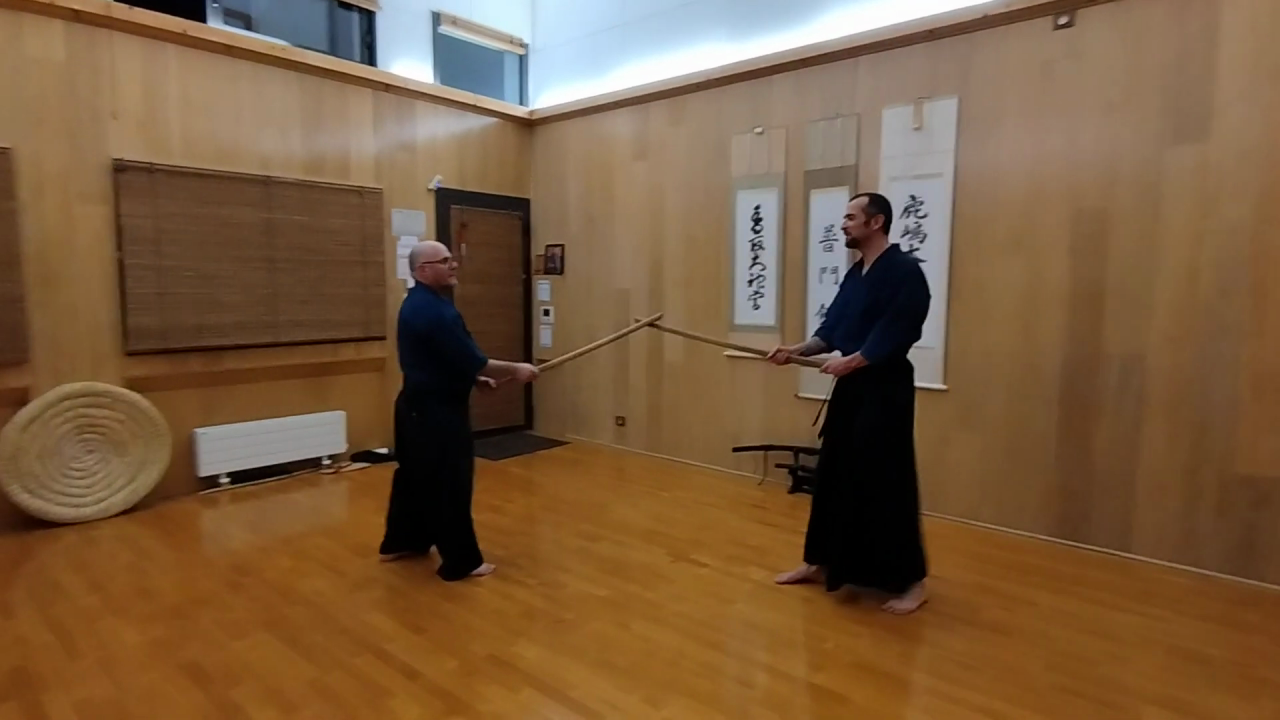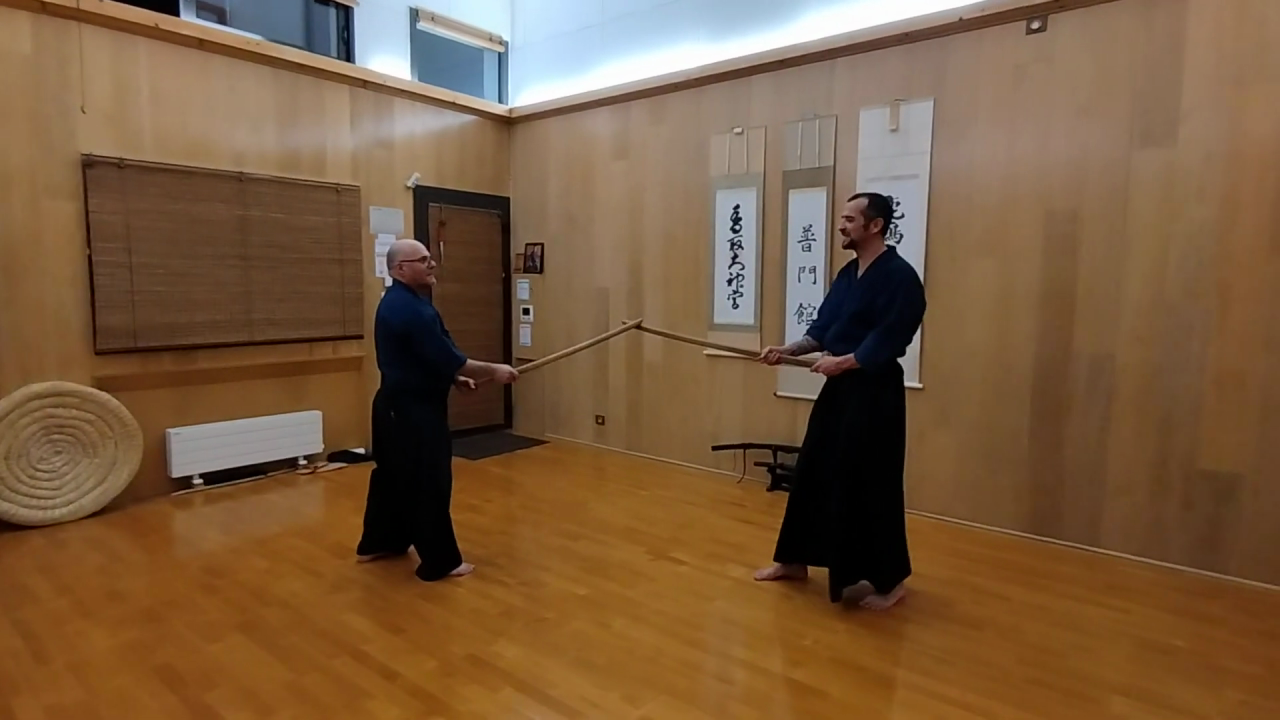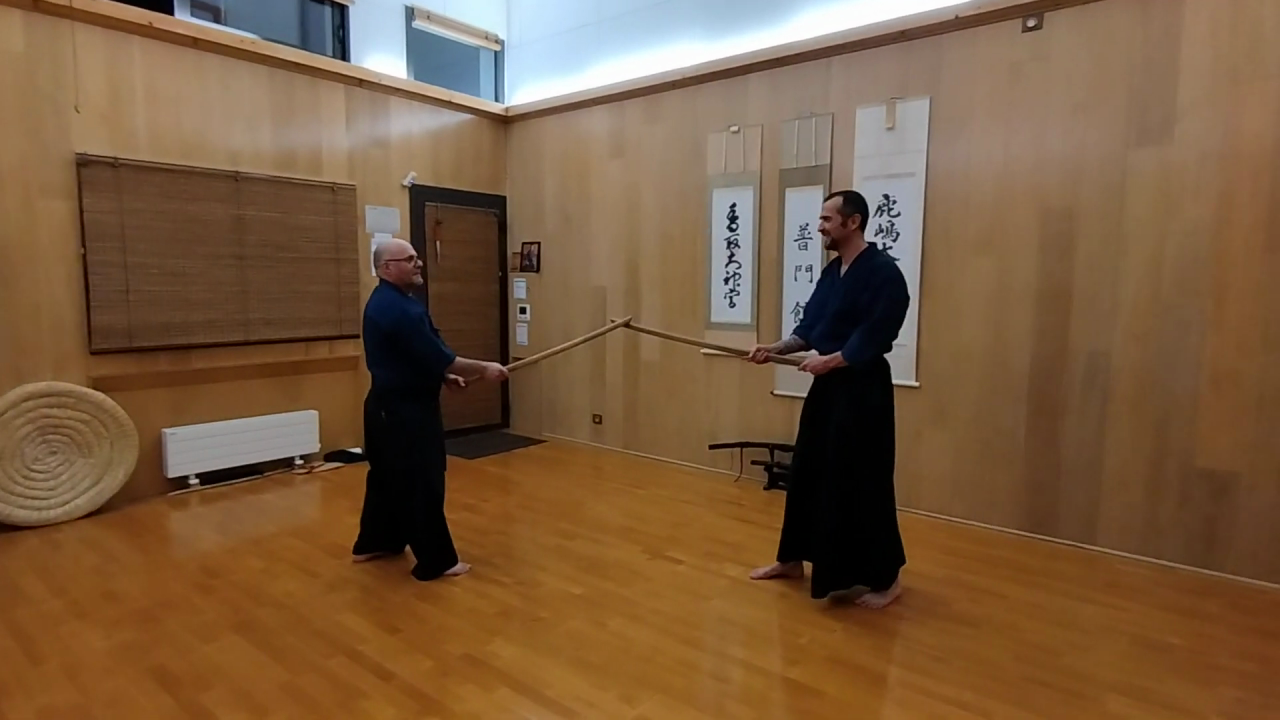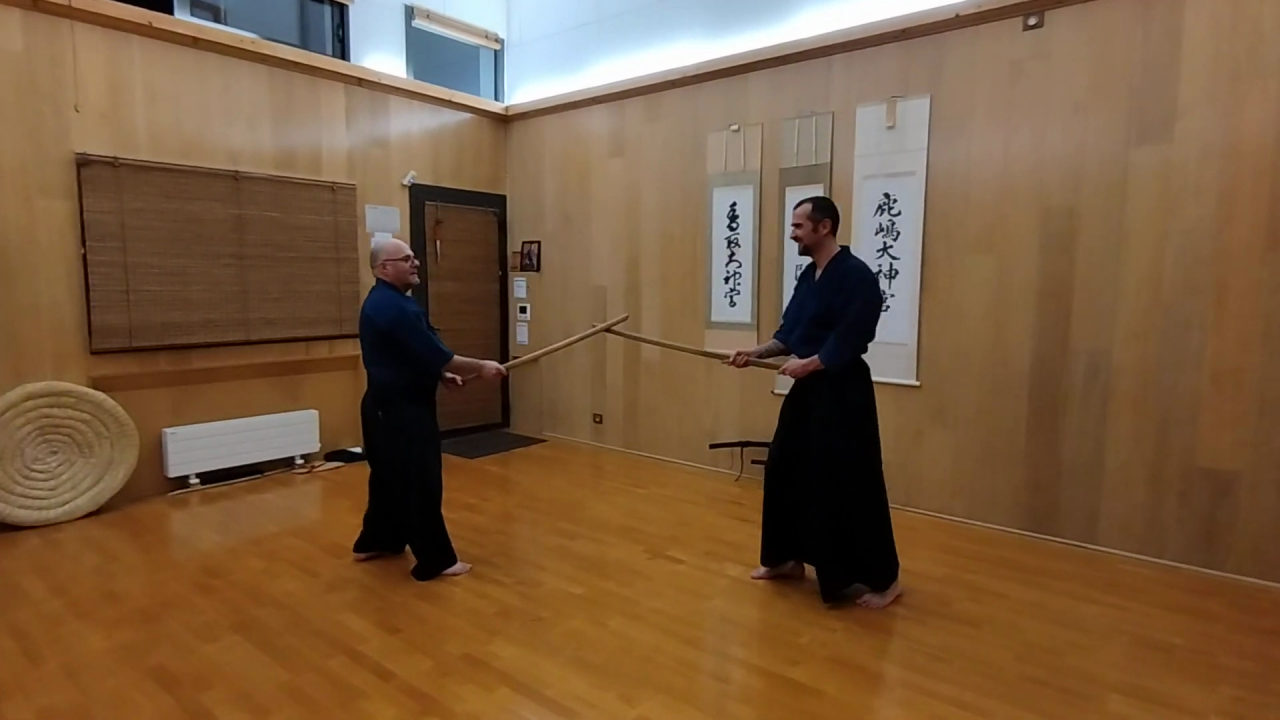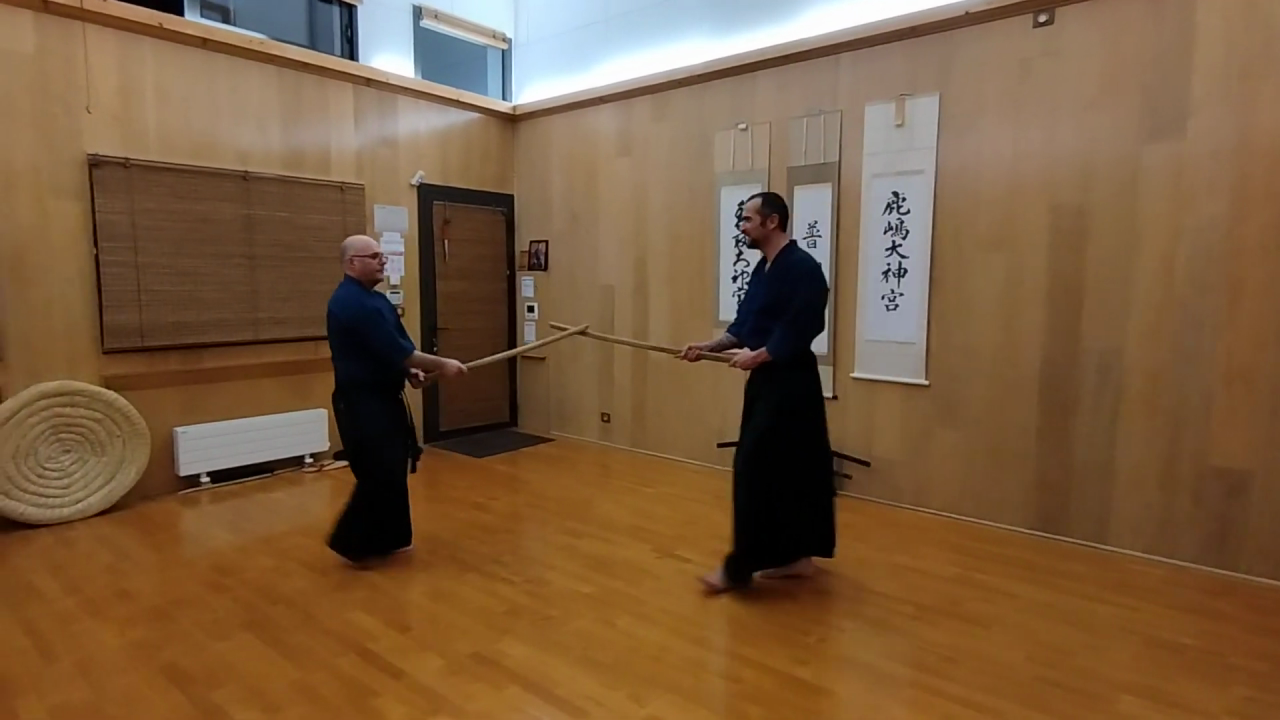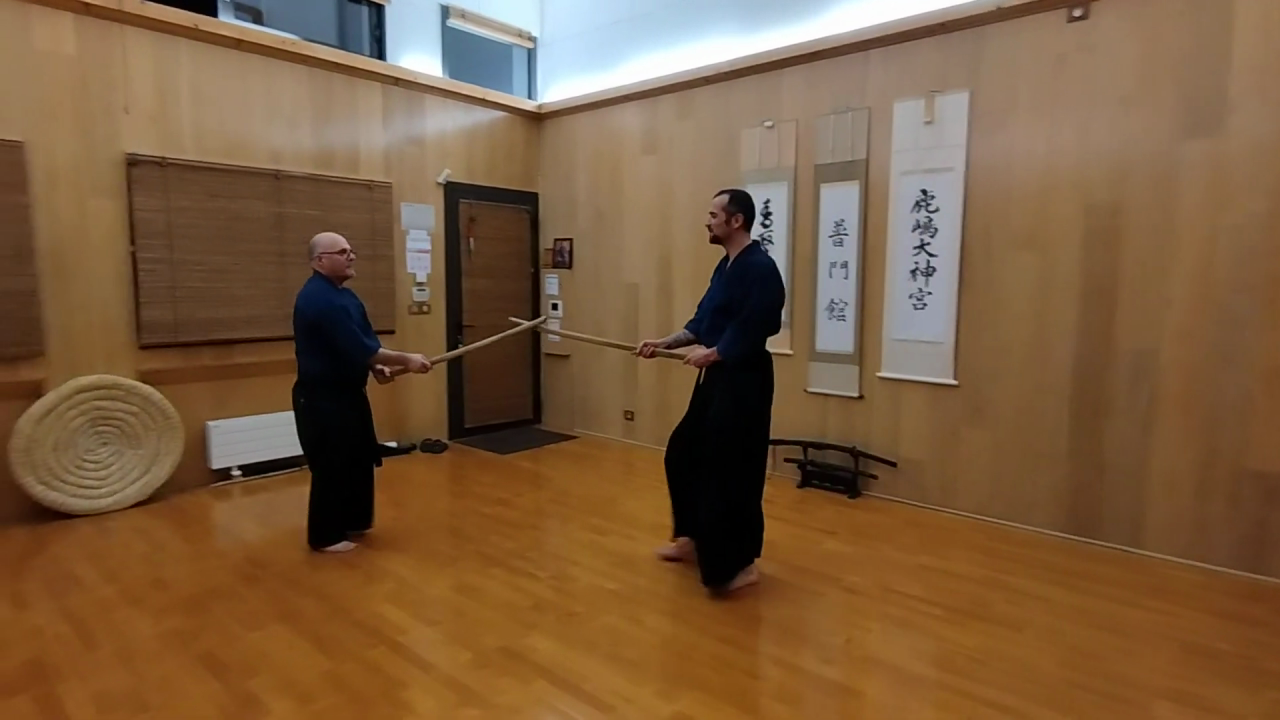
dt=0.5s
person 1, frame 1
left shoulder: (903, 271)
right shoulder: (855, 274)
left elbow: (895, 335)
right elbow: (832, 329)
left wrist: (851, 360)
right wrist: (796, 350)
left hip: (886, 388)
right hip: (852, 386)
left knee: (886, 481)
right knee: (834, 474)
left ankle: (911, 580)
right ankle: (820, 561)
person 1, frame 2
left shoulder: (900, 277)
right shoulder: (847, 274)
left elbow: (890, 341)
right elbow: (823, 328)
left wrist: (843, 361)
right wrist: (787, 350)
left hip: (875, 392)
right hip: (838, 389)
left knee: (873, 486)
right knee: (811, 472)
left ankle: (890, 580)
right ankle: (794, 560)
person 1, frame 3
left shoulder: (882, 273)
right shoulder: (832, 272)
left elbow: (876, 338)
right elbow: (810, 328)
left wrist: (831, 360)
right wrist: (776, 349)
left hip: (863, 389)
right hip: (828, 386)
left knee: (862, 483)
right knee: (808, 472)
left ankle: (884, 578)
right ankle: (793, 558)
person 1, frame 4
left shoulder: (856, 276)
right shoulder: (808, 276)
left elbow: (852, 340)
right elbow: (791, 332)
left wrist: (808, 364)
right wrist: (757, 352)
left hip: (843, 391)
right hip: (807, 389)
left knee: (851, 485)
right knee: (784, 470)
left ankle: (882, 578)
right ankle: (785, 557)
person 1, frame 5
left shoulder: (801, 267)
right shoulder: (763, 269)
left elbow: (800, 331)
right elbow: (744, 325)
left wrist: (758, 356)
right wrist: (709, 346)
left hip: (790, 380)
right hip: (766, 379)
left knee: (758, 468)
right knee: (789, 467)
left ankle: (741, 566)
right ankle: (798, 553)
person 1, frame 6
left shoulder: (759, 268)
right shoulder: (727, 266)
left elbow: (752, 332)
right elbow: (705, 320)
left wrist: (709, 354)
right wrist: (665, 343)
left hip: (743, 381)
right hip: (718, 377)
left knee: (727, 471)
right knee: (683, 455)
left ankle: (736, 564)
right ankle: (693, 539)
person 2, frame 1
left shoulder: (419, 303)
right shoulder: (432, 310)
right elbow: (467, 358)
left wrist: (475, 378)
right wrist: (514, 370)
left hip: (420, 406)
right hip: (435, 411)
left knee: (416, 476)
right knee: (450, 484)
left ankle: (400, 542)
right ankle: (461, 561)
person 2, frame 2
left shoulder: (397, 302)
right shoulder: (409, 309)
right elbow: (446, 358)
left wrist: (454, 378)
right wrist: (493, 371)
left hip: (398, 405)
right hip: (413, 410)
left knee: (394, 476)
right knee: (429, 483)
left ankle: (377, 543)
right ankle: (440, 561)
person 2, frame 3
left shoulder: (386, 301)
right shoulder: (397, 308)
right elbow: (435, 356)
left wrist: (444, 376)
right wrist: (483, 369)
left hip: (390, 405)
right hip: (404, 410)
left knee: (388, 476)
right knee: (423, 483)
left ankle: (373, 542)
right ankle: (436, 560)
person 2, frame 4
left shoulder: (383, 301)
right shoulder: (394, 307)
right elbow: (433, 353)
left wrist: (441, 374)
right wrist: (479, 367)
left hip: (388, 404)
right hip: (400, 408)
left knee: (391, 477)
right knee: (420, 483)
left ankle: (375, 541)
right ankle: (435, 560)
person 2, frame 5
left shoulder: (371, 298)
right shoulder: (351, 302)
right elbow: (393, 350)
left wrist: (409, 371)
right wrist: (441, 365)
left hip: (382, 397)
right hip: (361, 402)
left knee: (392, 470)
right knee: (378, 473)
left ankle: (386, 539)
right ankle: (350, 543)
person 2, frame 6
left shoulder: (342, 295)
right shoulder: (319, 299)
left elbow: (355, 344)
right elbow: (357, 347)
left wrist: (377, 367)
right wrist: (406, 360)
left hip: (348, 392)
right hip: (322, 397)
left knee: (360, 457)
right knee: (331, 466)
left ankle: (352, 520)
right ankle: (326, 535)
